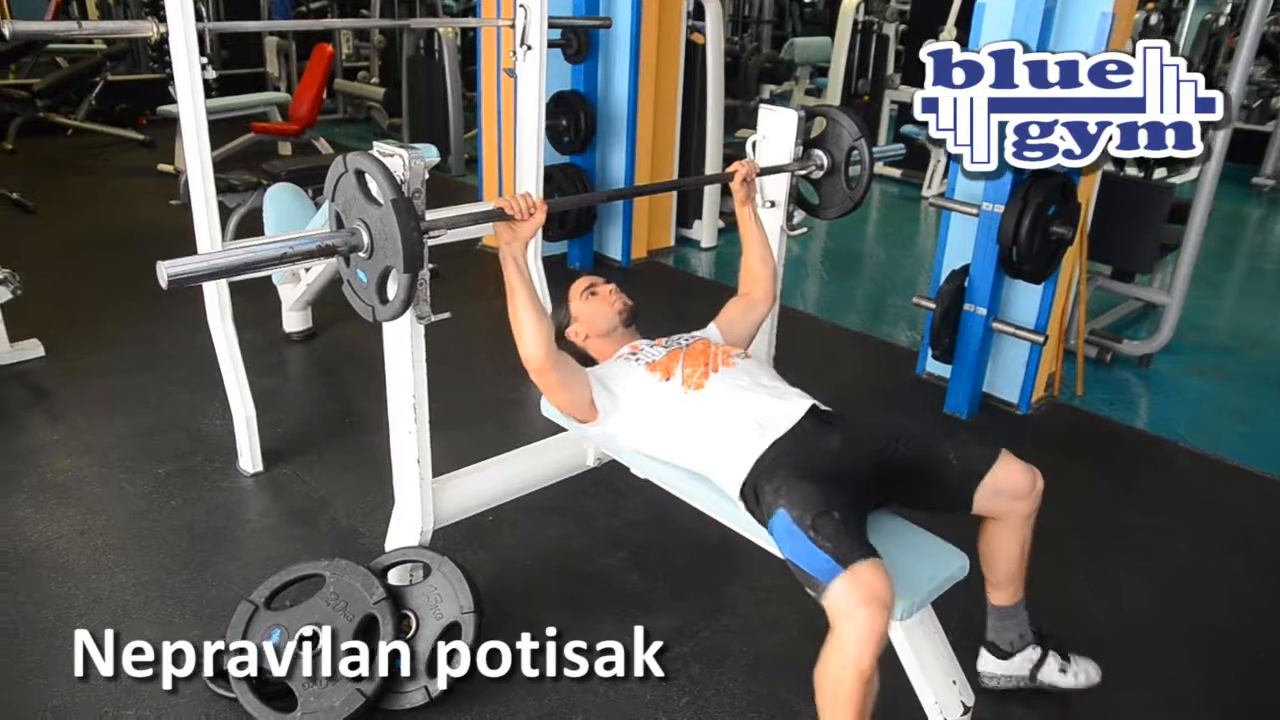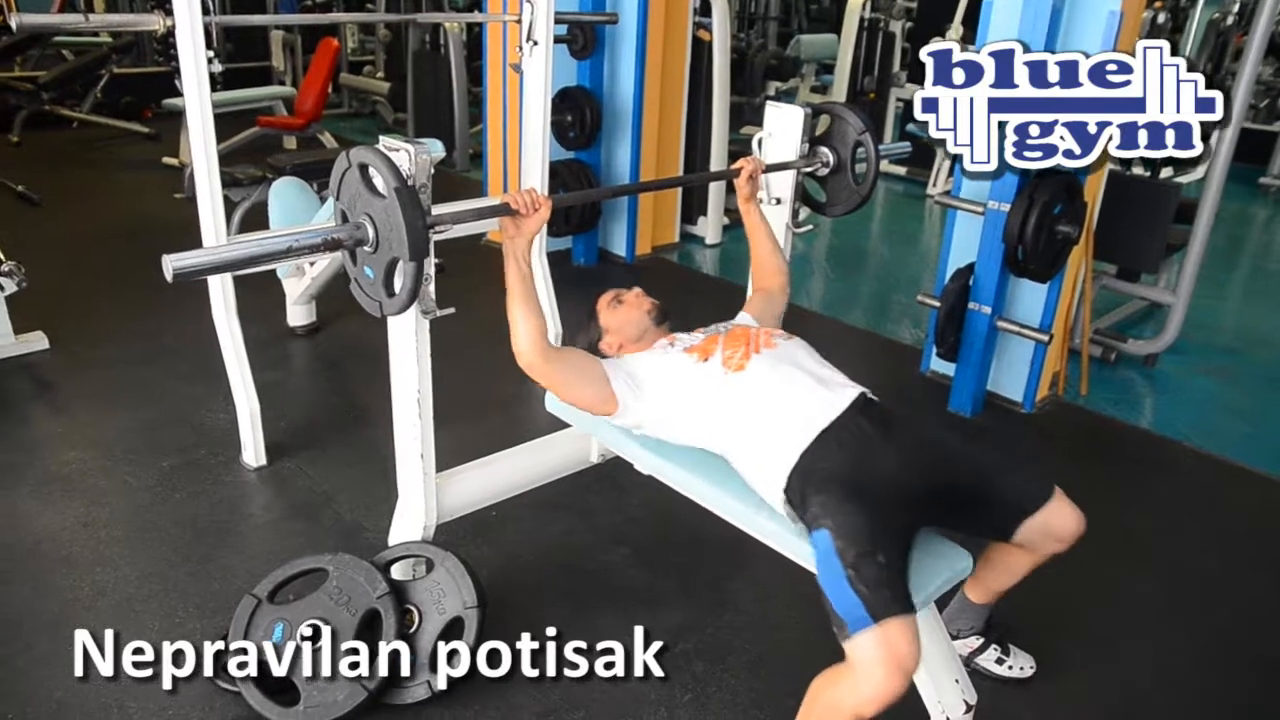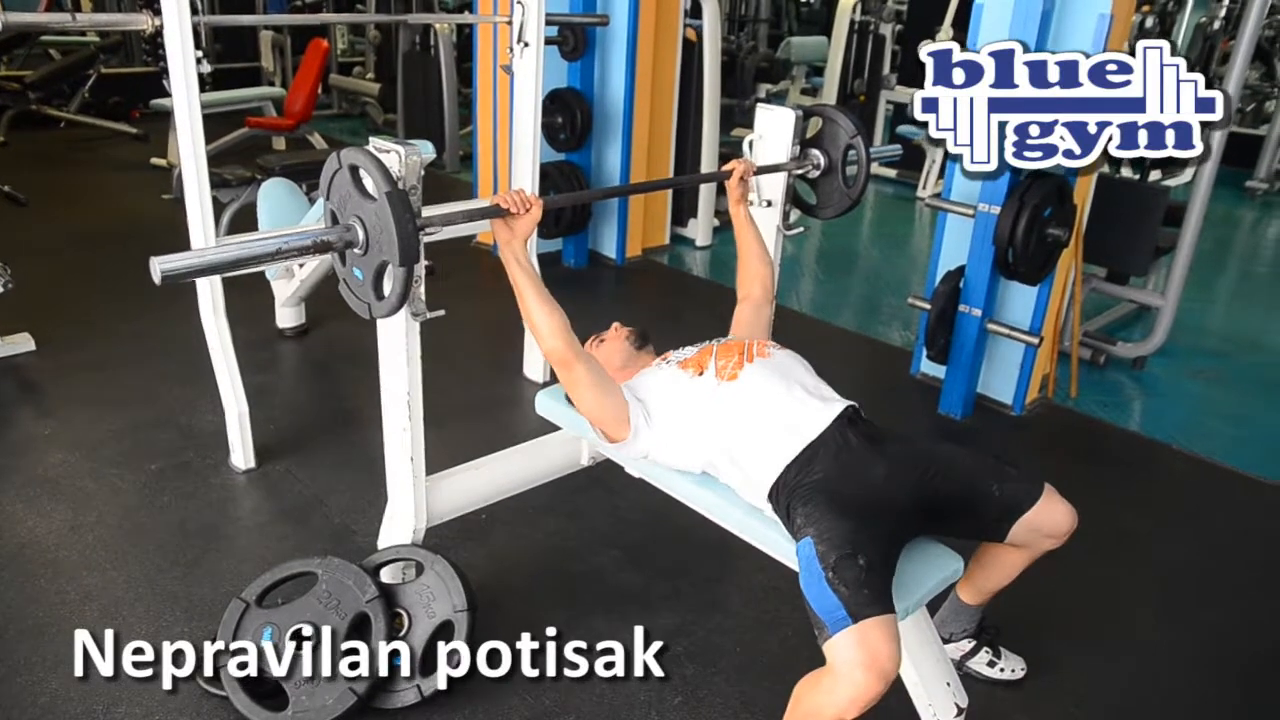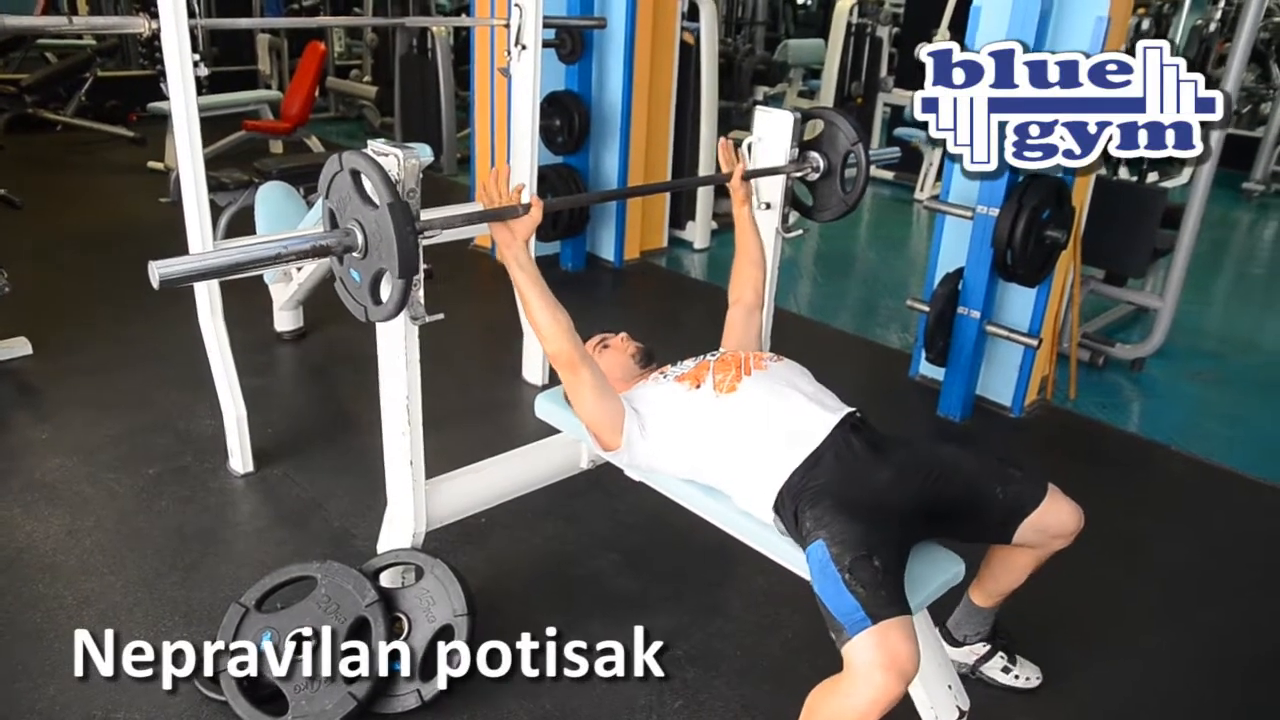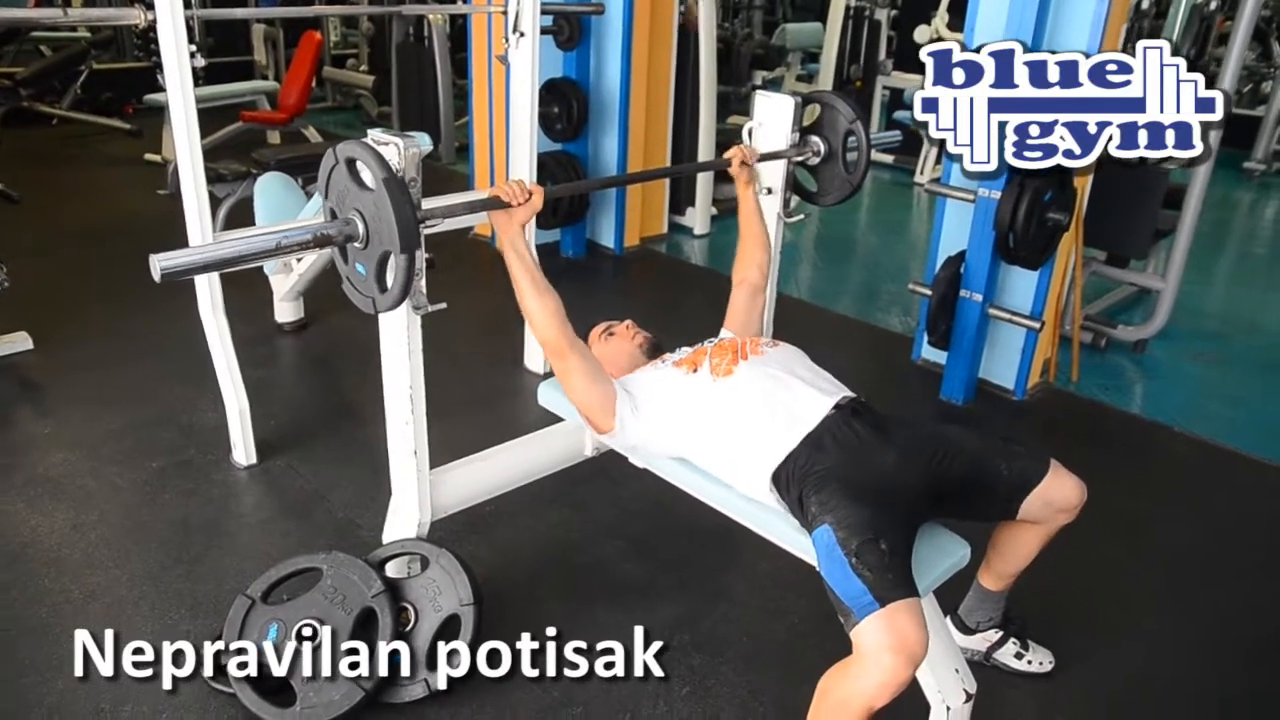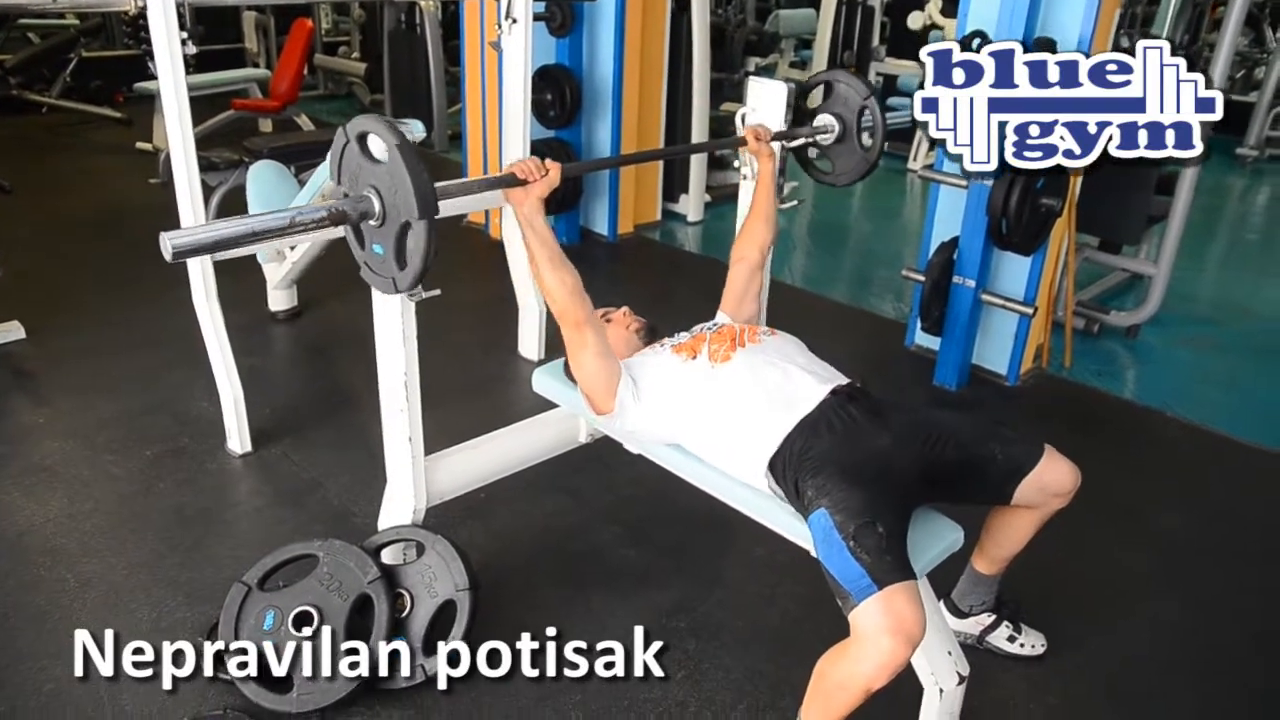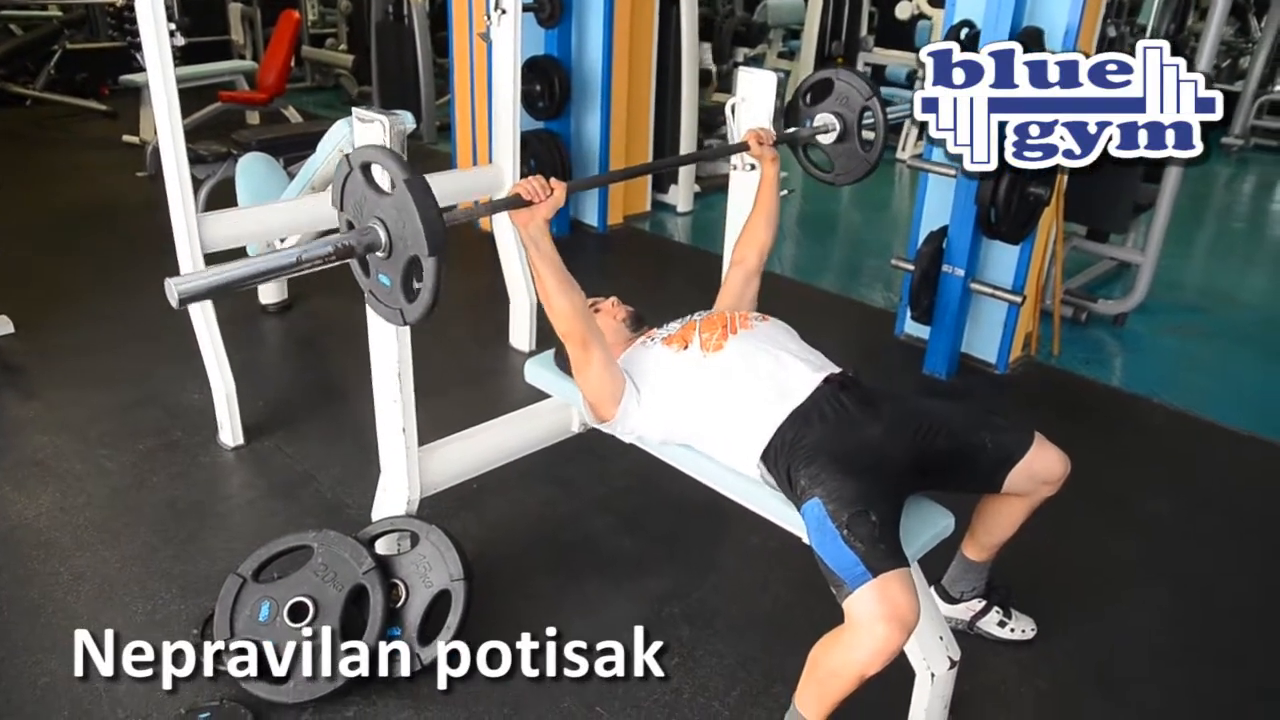
dt=0.7s
person 1, frame 1
left shoulder: (697, 341)
right shoulder: (603, 391)
left elbow: (759, 293)
right elbow: (541, 362)
left wrist: (744, 203)
right wrist: (513, 249)
left hip: (831, 430)
right hip: (776, 470)
left knee: (1020, 486)
right knee: (864, 609)
left ankle: (1010, 649)
person 1, frame 2
left shoulder: (727, 334)
right shoulder: (633, 383)
left elbow: (774, 286)
right elbow: (536, 357)
left wrist: (747, 200)
right wrist: (517, 245)
left hip: (882, 431)
right hip: (823, 470)
left knee: (1059, 524)
right knee: (883, 672)
left ankle: (961, 628)
person 1, frame 3
left shoulder: (715, 357)
right shoulder: (632, 409)
left elbow: (757, 292)
right elbow: (563, 353)
left wrist: (738, 203)
right wrist: (512, 245)
left hip: (868, 442)
right hip: (811, 480)
left knee: (1053, 520)
right knee: (865, 669)
left ankle: (954, 628)
person 1, frame 4
left shoulder: (714, 363)
right shoulder: (629, 421)
left elbow: (747, 298)
right elbow: (565, 358)
left wrist: (740, 202)
right wrist: (513, 249)
left hip: (872, 447)
right hip: (814, 488)
left knee: (1058, 520)
right knee: (884, 671)
left ankle: (967, 635)
person 1, frame 5
left shoulder: (720, 351)
right shoulder: (626, 405)
left elbow: (751, 278)
right elbow: (558, 343)
left wrist: (745, 184)
right wrist: (510, 234)
left hip: (871, 427)
right hip: (814, 469)
left knee: (1061, 495)
right knee: (892, 653)
left ankle: (977, 623)
person 1, frame 6
left shoulder: (716, 333)
right shoulder: (626, 391)
left elbow: (748, 259)
right elbow: (571, 316)
left wrist: (766, 165)
right wrist: (529, 209)
left hip: (869, 413)
right hip: (810, 453)
left knee: (1056, 480)
right knee: (890, 638)
left ankle: (970, 608)
person 1, frame 7
left shoulder: (706, 324)
right shoulder: (622, 391)
left elbow: (749, 260)
right elbow: (573, 336)
left wrist: (769, 167)
right wrist: (532, 230)
left hip: (861, 402)
right hip: (802, 442)
left knee: (1047, 468)
right knee: (884, 623)
left ankle: (960, 592)
